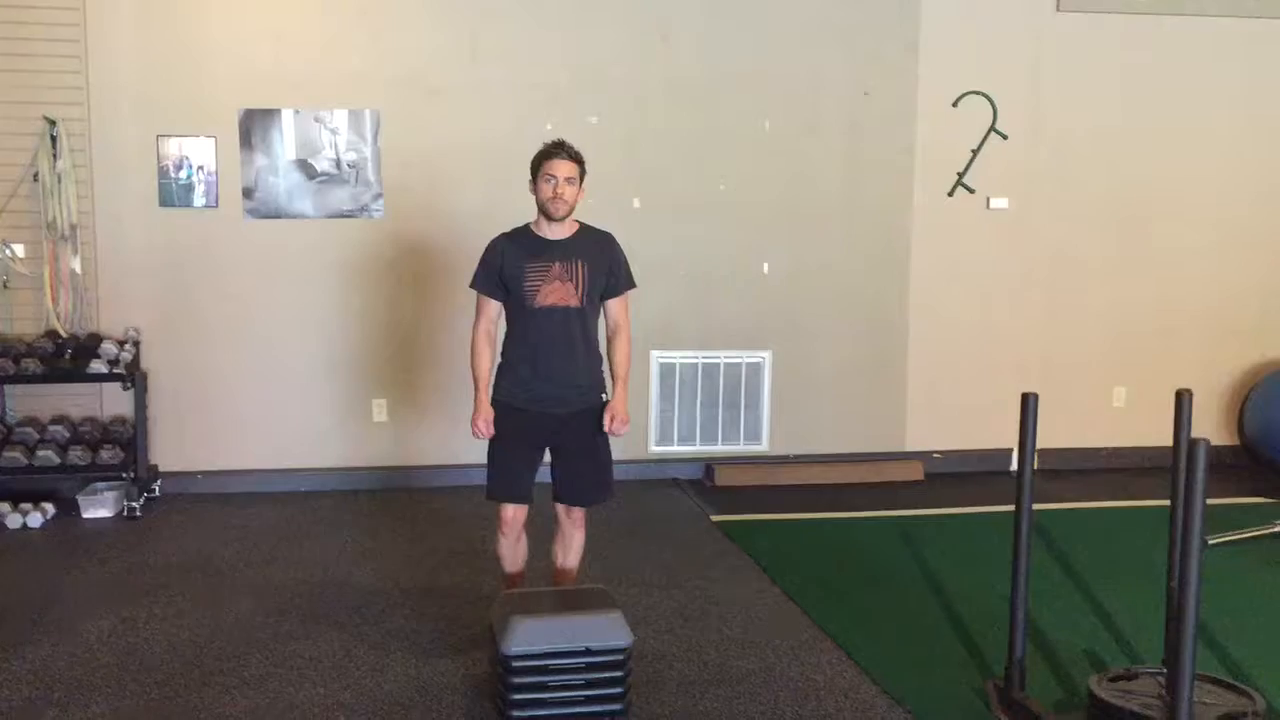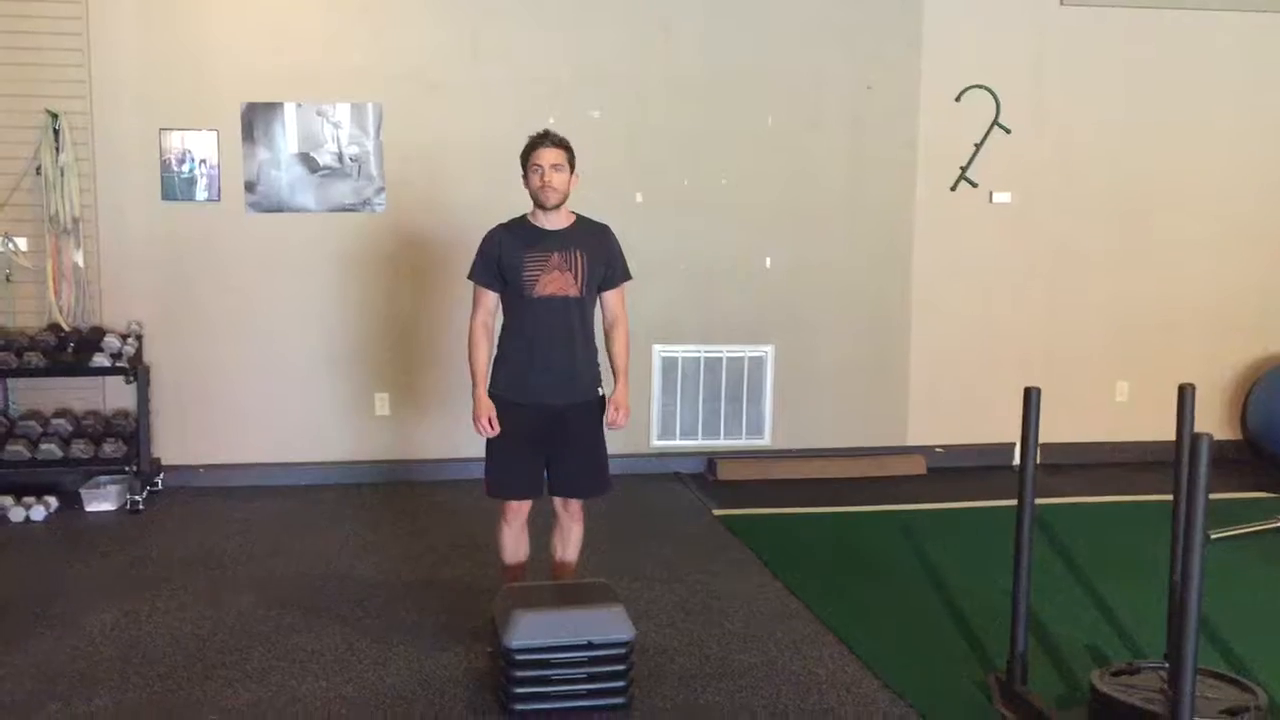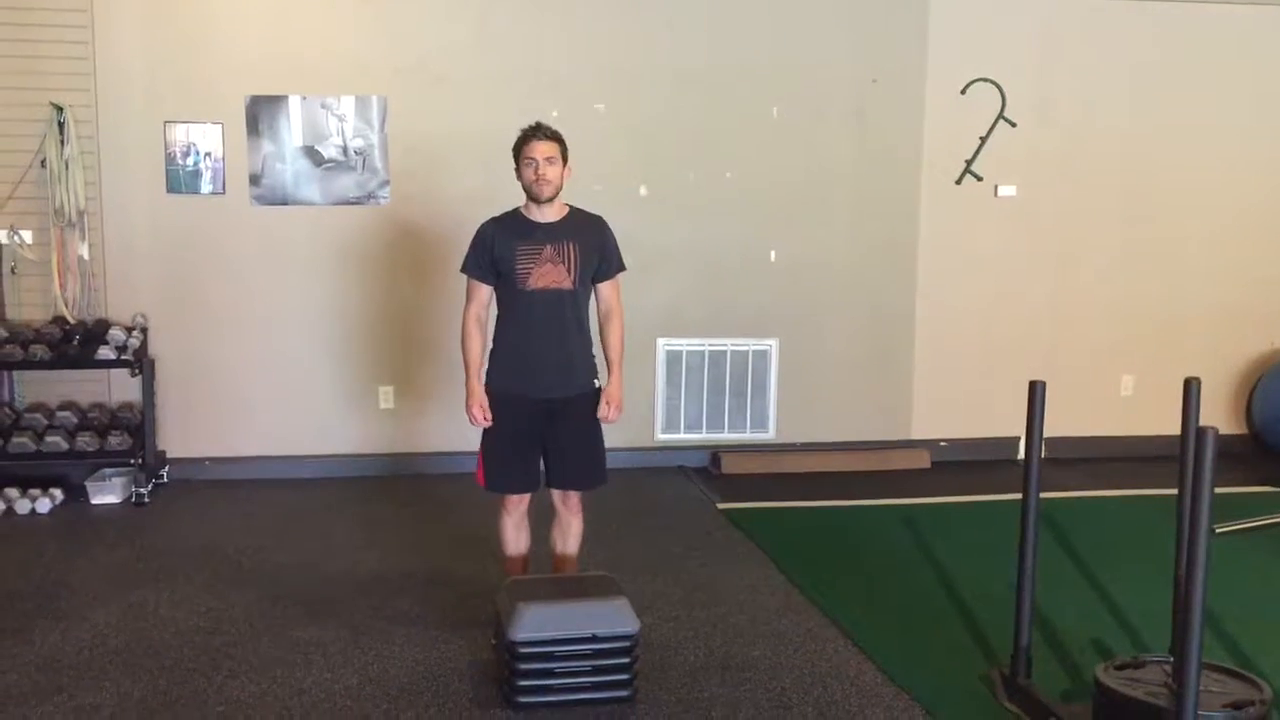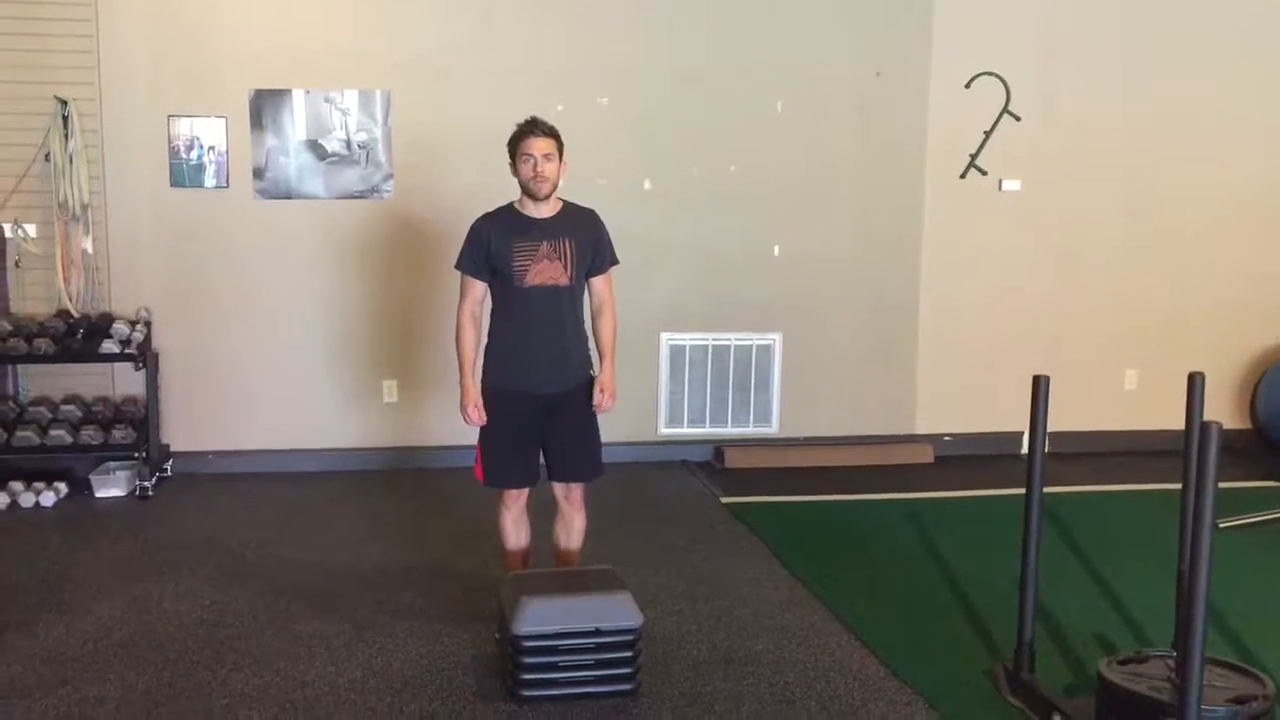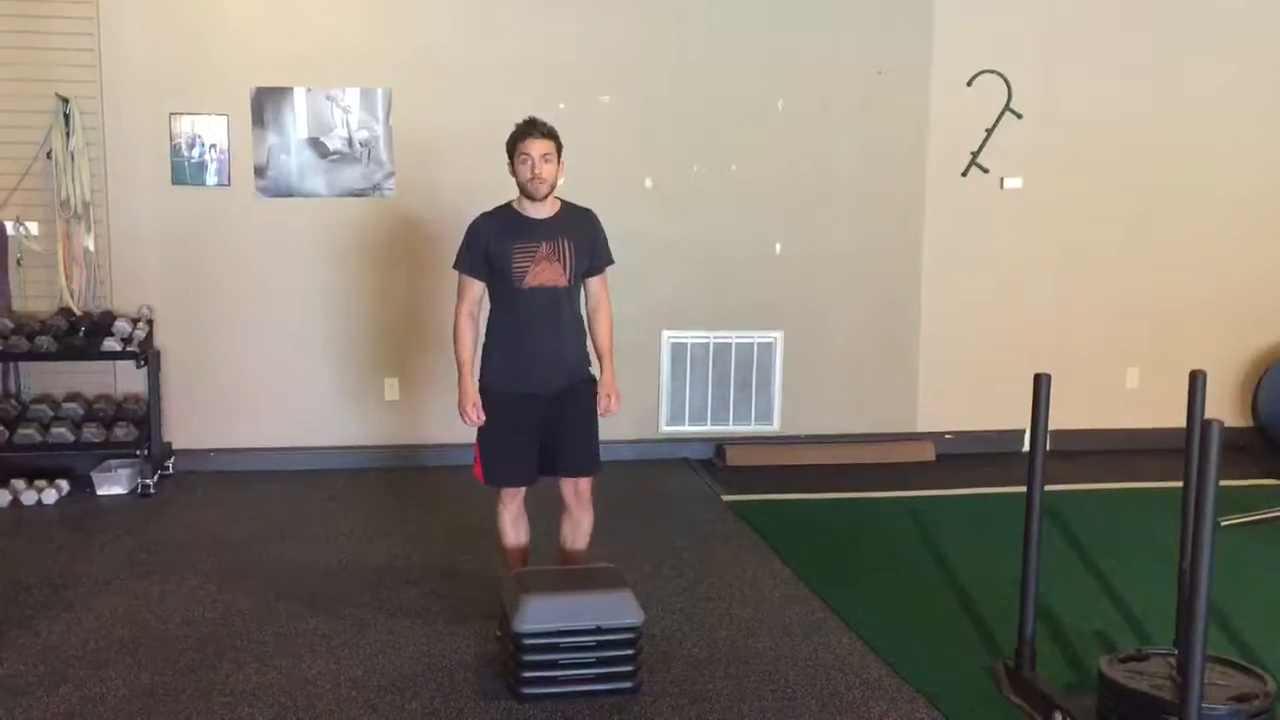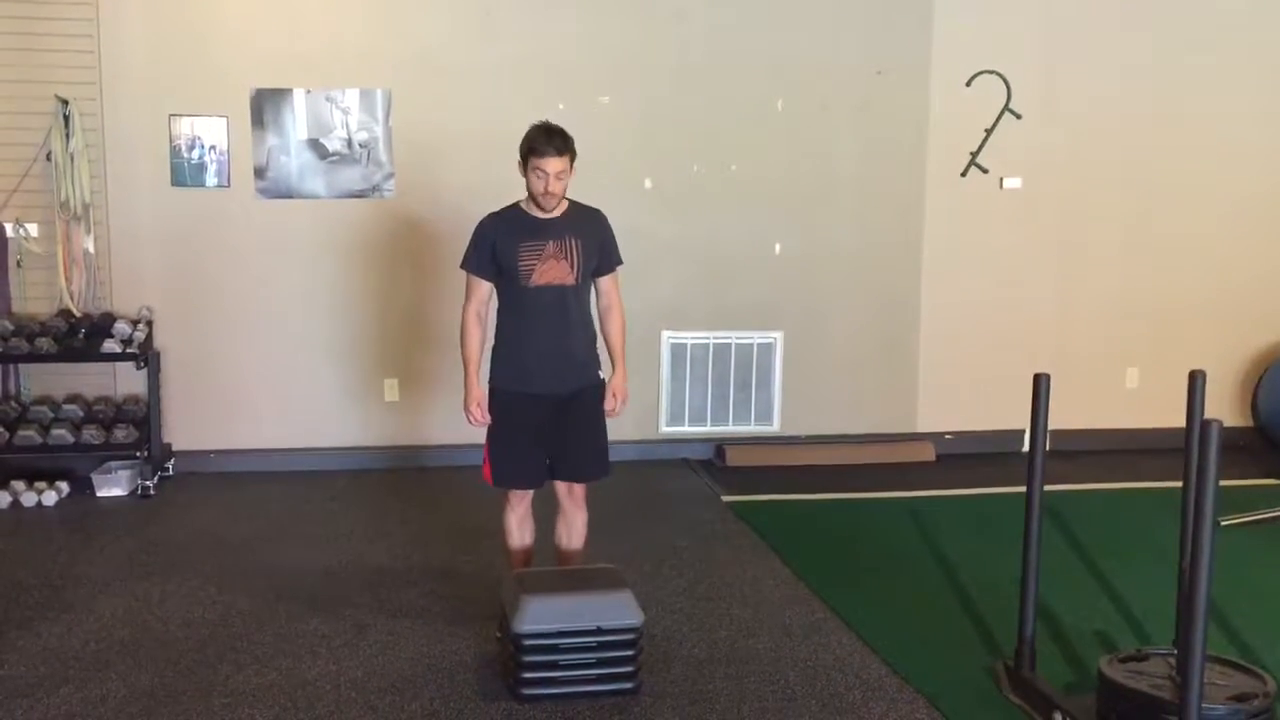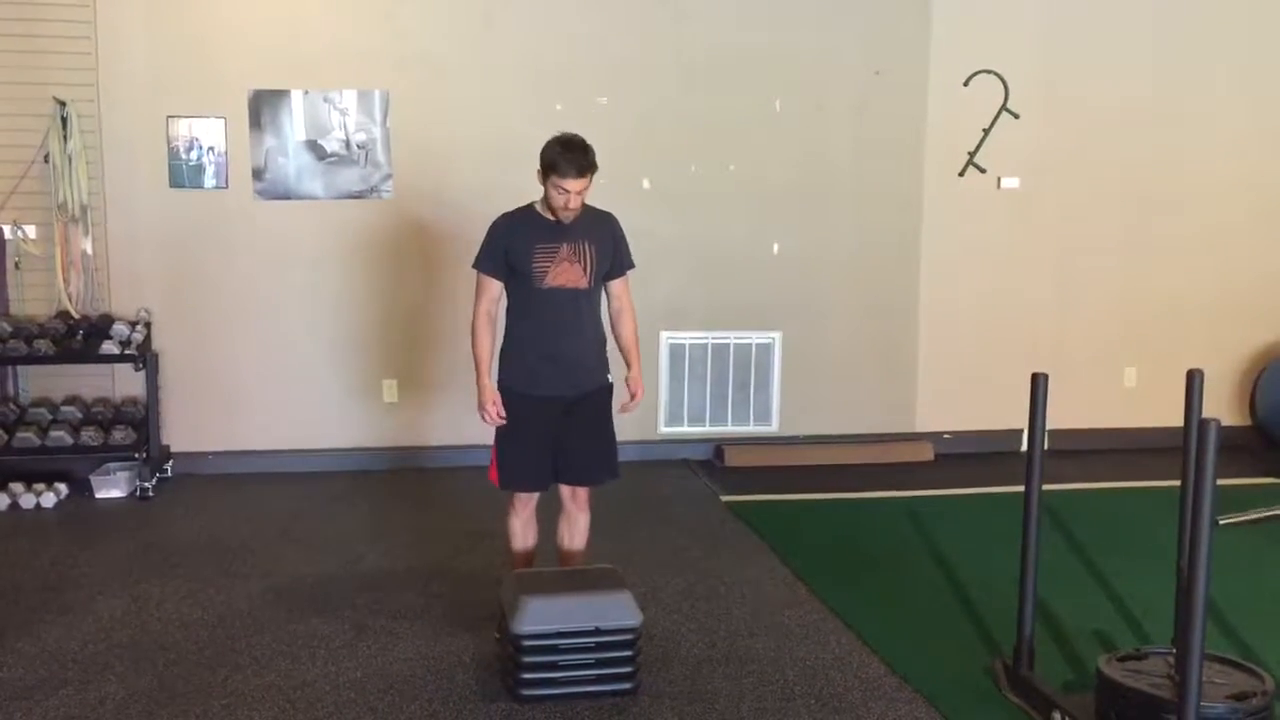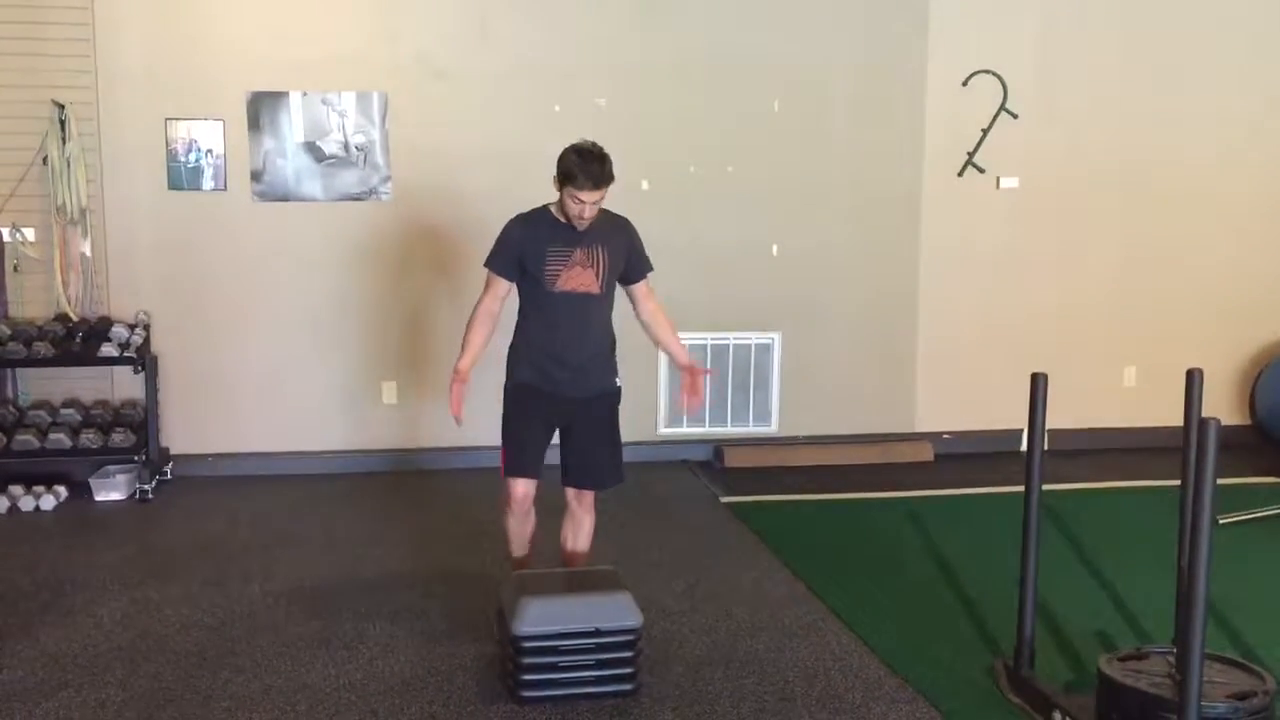
dt=0.3s
person 1, frame 1
left shoulder: (603, 248)
right shoulder: (504, 249)
left elbow: (618, 325)
right elbow: (484, 327)
left wrist: (619, 393)
right wrist: (481, 396)
left hip: (582, 406)
right hip: (517, 404)
left knee: (573, 514)
right knee: (511, 517)
person 1, frame 2
left shoulder: (599, 239)
right shoulder: (501, 241)
left elbow: (615, 318)
right elbow: (482, 321)
left wrist: (621, 385)
right wrist: (480, 392)
left hip: (579, 399)
right hip: (514, 399)
left knee: (571, 507)
right knee: (515, 508)
person 1, frame 3
left shoulder: (593, 231)
right shoulder: (494, 234)
left elbow: (610, 309)
right elbow: (475, 313)
left wrist: (615, 378)
right wrist: (473, 384)
left hip: (575, 391)
right hip: (510, 392)
left knee: (569, 500)
right knee: (514, 500)
person 1, frame 4
left shoulder: (586, 225)
right shoulder: (489, 229)
left elbow: (602, 301)
right elbow: (469, 311)
left wrist: (606, 368)
right wrist: (467, 383)
left hip: (571, 385)
right hip: (508, 388)
left knee: (572, 495)
right knee: (513, 495)
person 1, frame 5
left shoulder: (584, 224)
right shoulder: (487, 229)
left elbow: (598, 302)
right elbow: (467, 309)
left wrist: (608, 371)
right wrist: (466, 382)
left hip: (571, 383)
right hip: (506, 387)
left knee: (579, 493)
right knee: (511, 493)
person 1, frame 6
left shoulder: (593, 225)
right shoulder: (495, 229)
left elbow: (609, 301)
right elbow: (475, 309)
left wrist: (619, 370)
right wrist: (471, 381)
left hip: (579, 385)
right hip: (515, 388)
left knee: (573, 492)
right knee: (518, 495)
person 1, frame 7
left shoulder: (605, 228)
right shoulder: (509, 230)
left elbow: (620, 303)
right elbow: (485, 309)
left wrist: (634, 366)
right wrist: (484, 380)
left hip: (588, 388)
right hip: (523, 389)
left knee: (577, 495)
right knee: (523, 498)
person 1, frame 8
left shoulder: (620, 233)
right shoulder: (523, 231)
left elbow: (645, 303)
right elbow: (490, 303)
left wrist: (682, 360)
right wrist: (463, 369)
left hip: (596, 386)
right hip: (532, 380)
left knee: (582, 496)
right knee: (520, 494)
